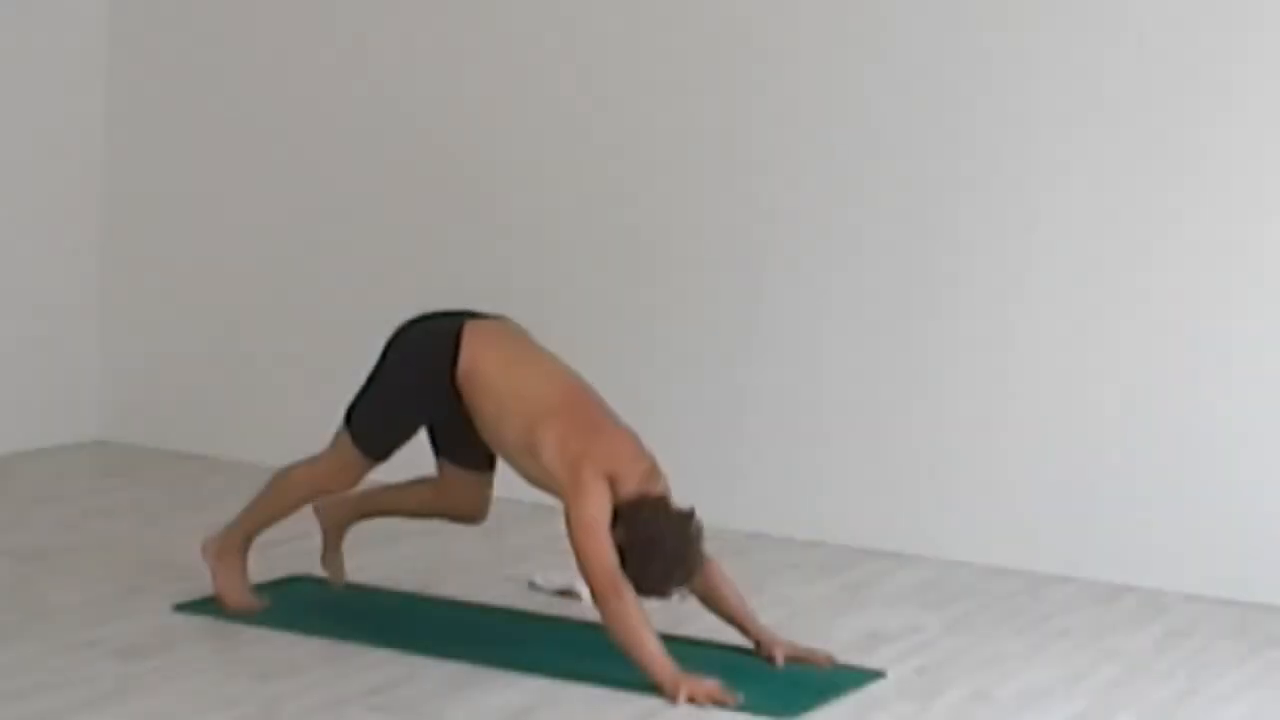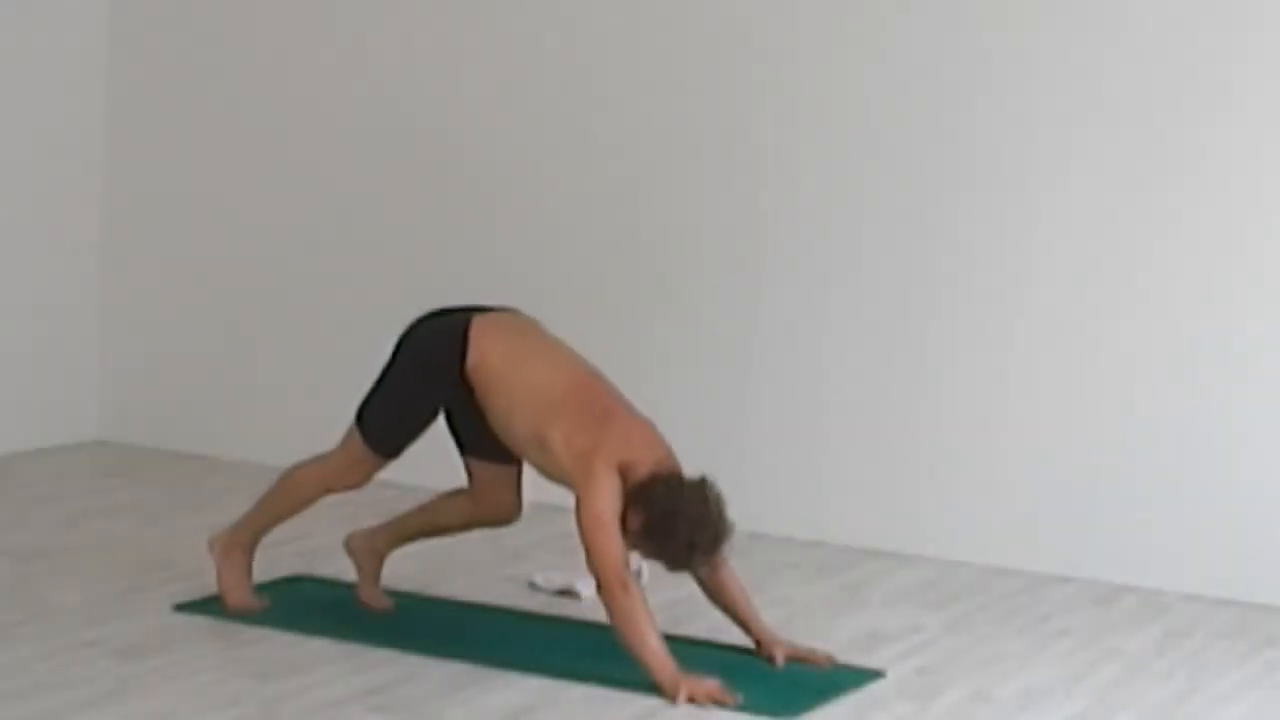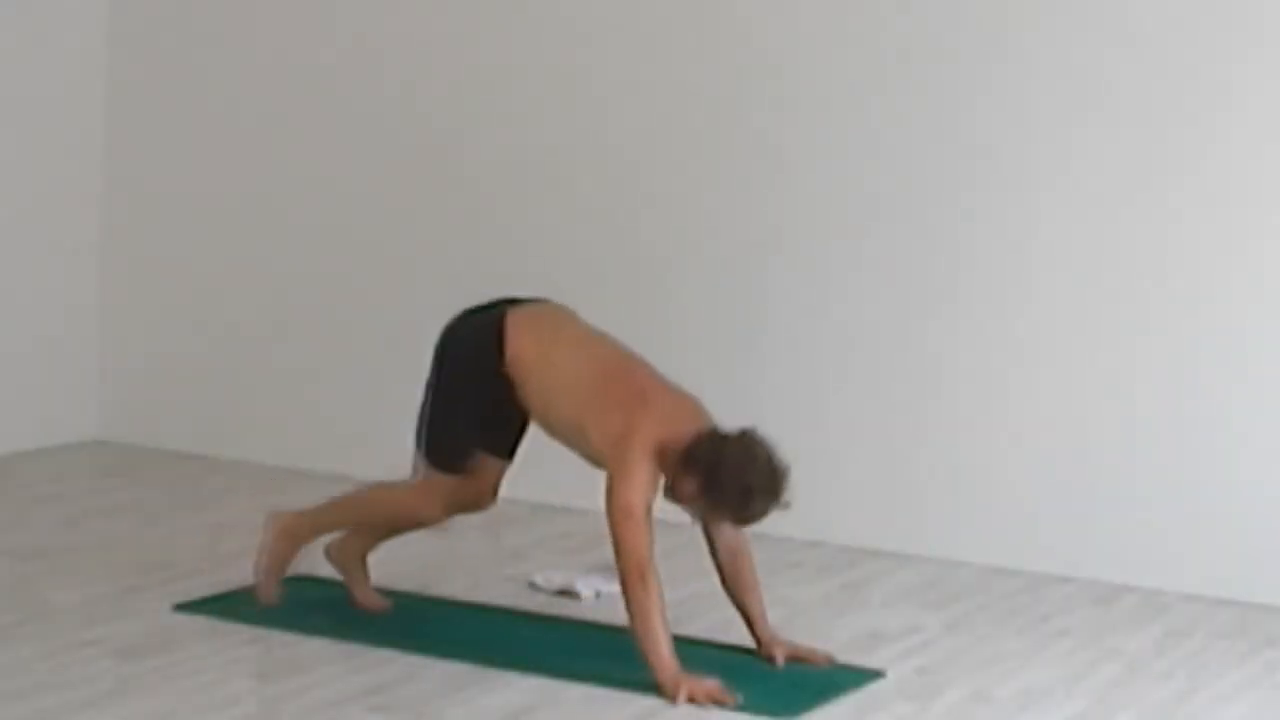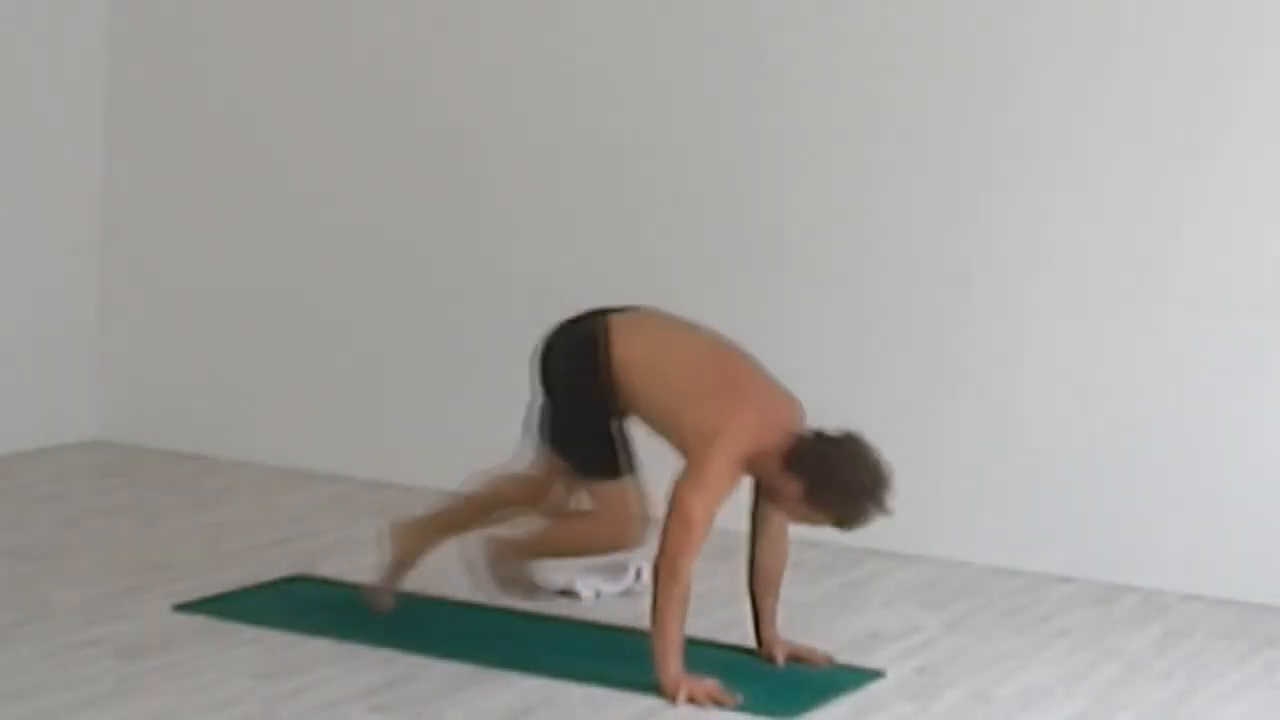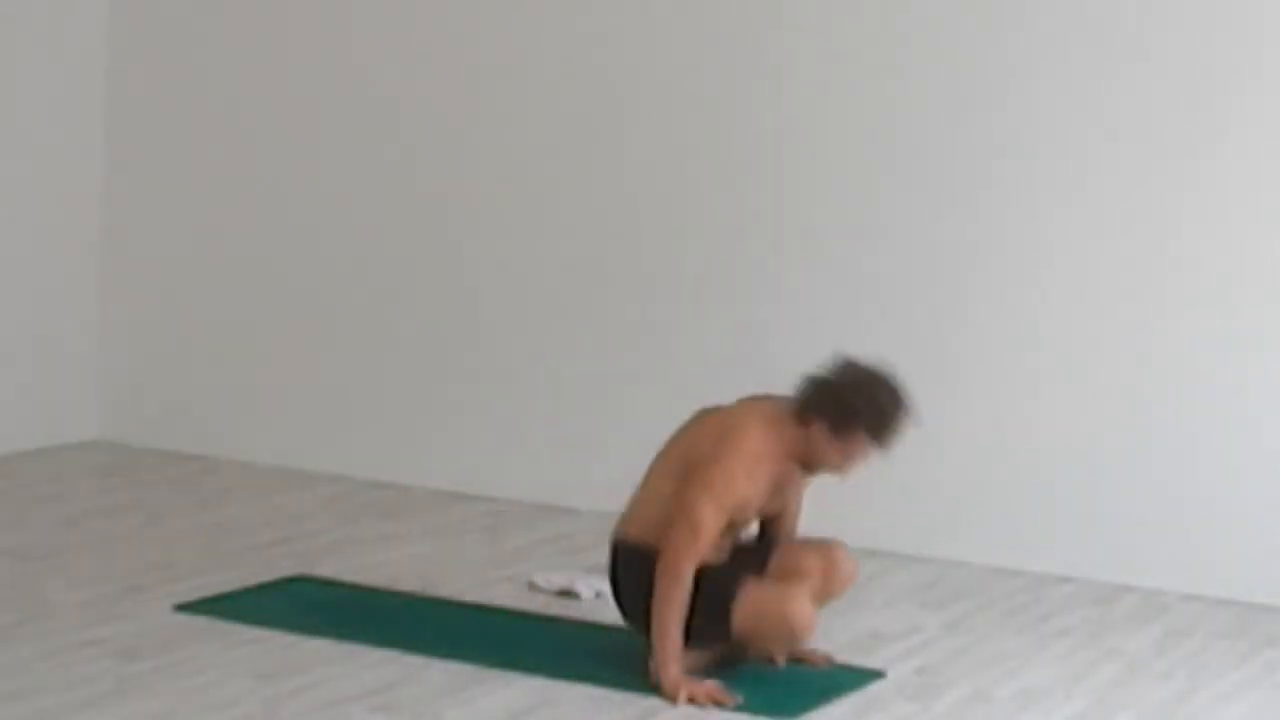
dt=0.5s
person 1, frame 1
left shoulder: (644, 476)
right shoulder: (590, 482)
left elbow: (697, 562)
right elbow: (609, 591)
left wrist: (763, 636)
right wrist: (672, 677)
left hip: (478, 348)
right hip: (436, 353)
left knee: (467, 504)
right knee: (340, 469)
left ankle: (341, 517)
right ankle: (228, 546)
person 1, frame 2
left shoulder: (659, 464)
right shoulder: (602, 472)
left elbow: (706, 554)
right elbow: (616, 585)
left wrist: (764, 636)
right wrist: (671, 679)
left hip: (491, 342)
right hip: (448, 347)
left knee: (497, 506)
right knee: (350, 468)
left ankle: (374, 546)
right ankle: (236, 543)
person 1, frame 3
left shoulder: (702, 436)
right shoulder: (639, 452)
left elbow: (729, 541)
right elbow: (637, 572)
left wrist: (766, 635)
right wrist: (671, 676)
left hip: (526, 332)
right hip: (482, 345)
left knee: (476, 491)
right knee: (432, 501)
left ankle: (352, 549)
right ankle: (292, 530)
person 1, frame 4
left shoulder: (789, 430)
right shoulder: (730, 450)
left elbow: (770, 537)
right elbow: (675, 560)
left wrist: (768, 636)
right wrist: (671, 675)
left hip: (606, 344)
right hip: (581, 356)
left knee: (545, 486)
right knee: (623, 526)
left ankle: (418, 536)
right ankle: (512, 553)
person 1, frame 5
left shoulder: (802, 434)
right shoulder: (743, 451)
left elbow: (779, 534)
right elbow: (678, 563)
left wrist: (774, 635)
right wrist: (670, 673)
left hip: (709, 564)
right hip: (645, 572)
left knee: (837, 567)
right knee: (794, 615)
left ankle: (716, 637)
right ankle: (699, 650)
